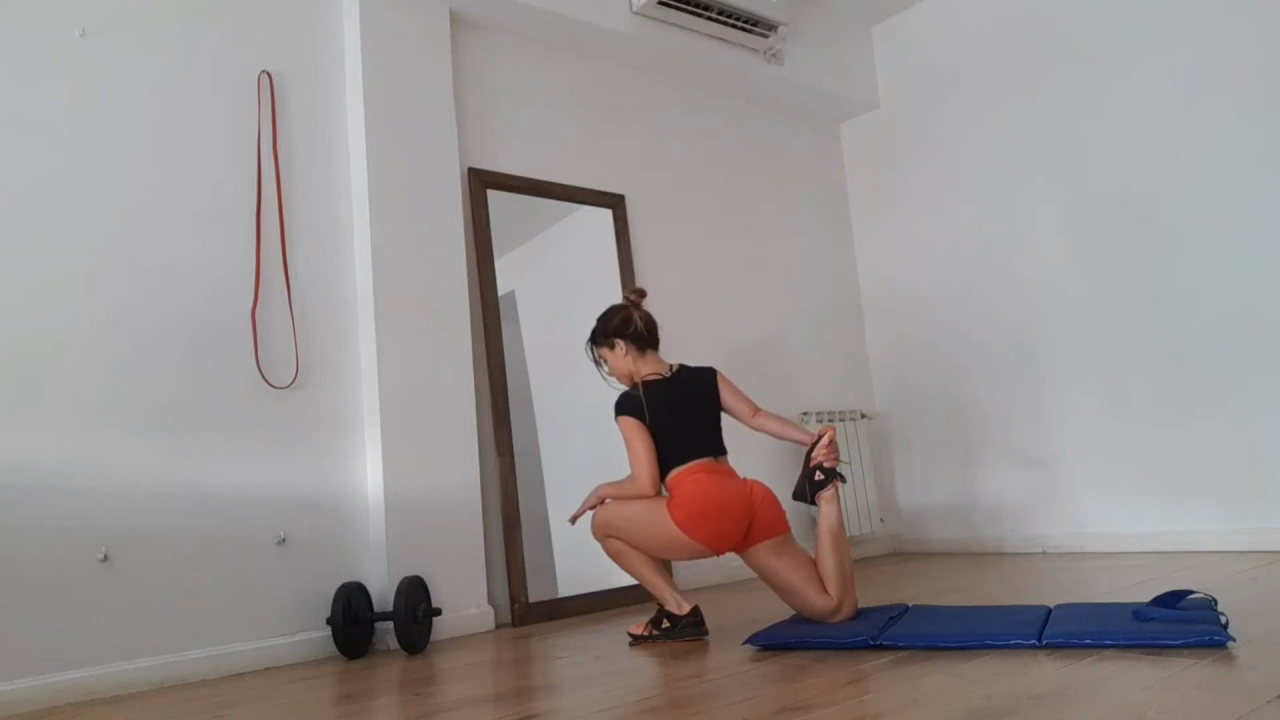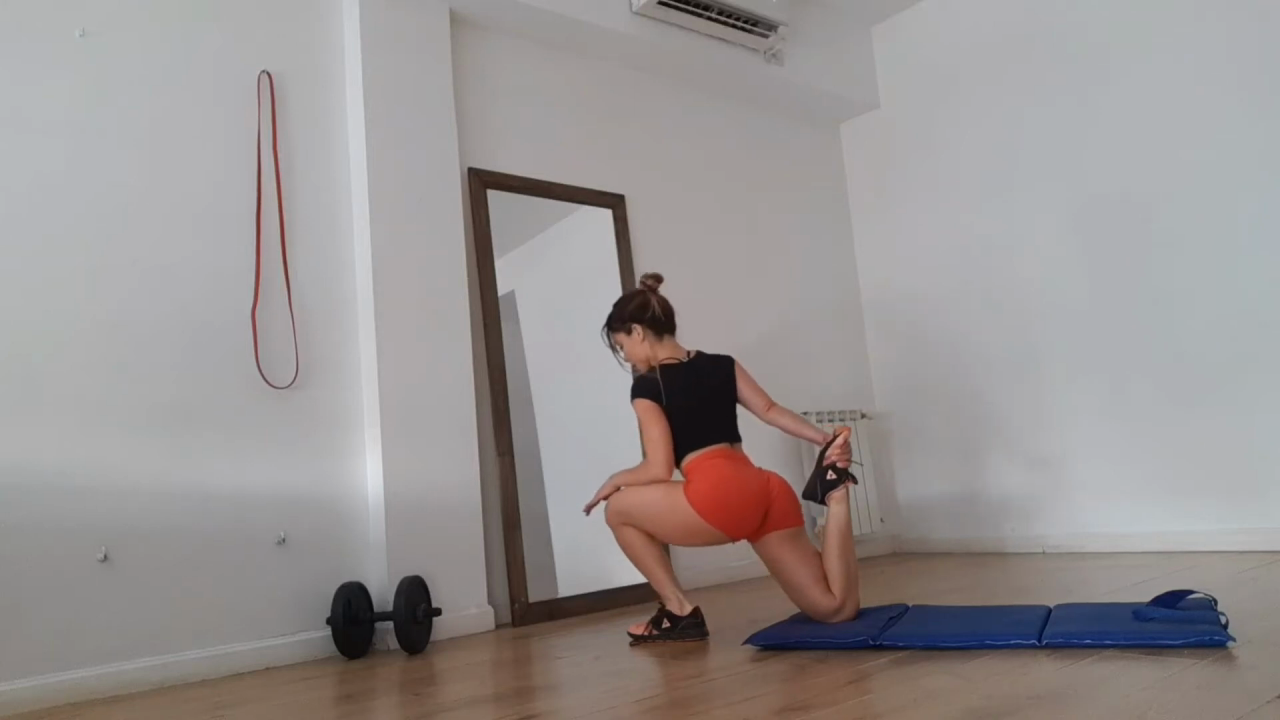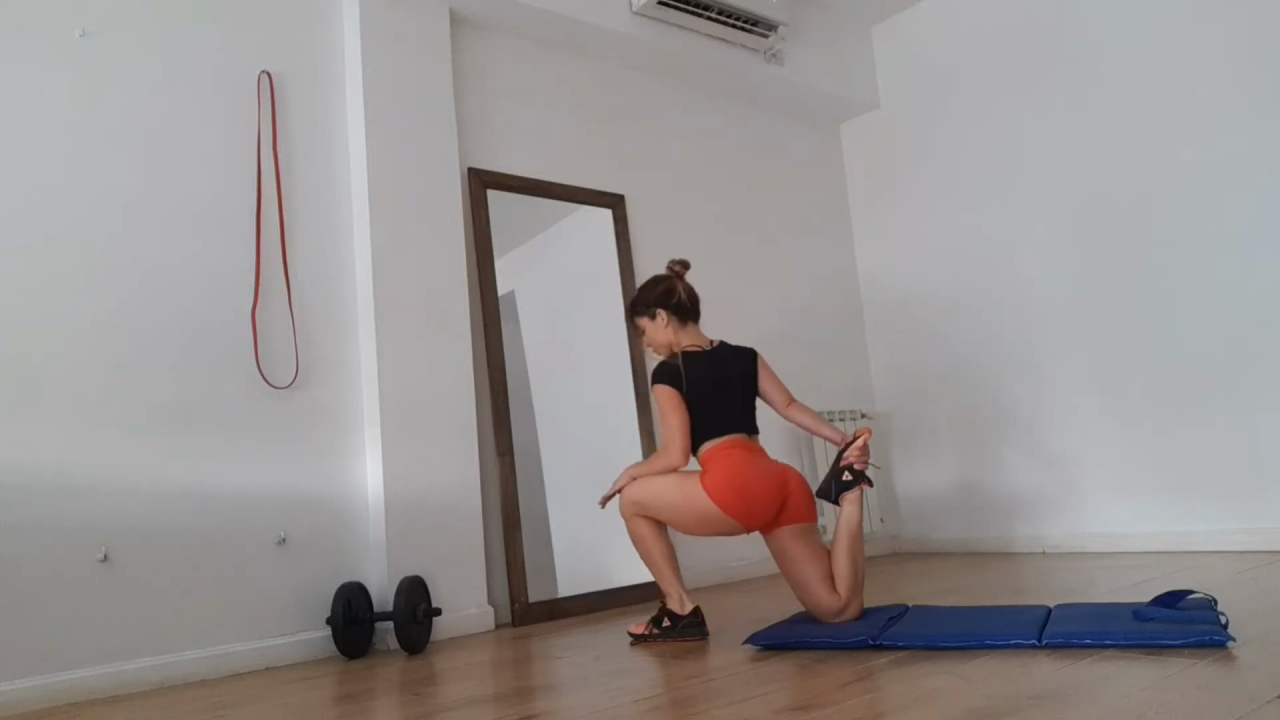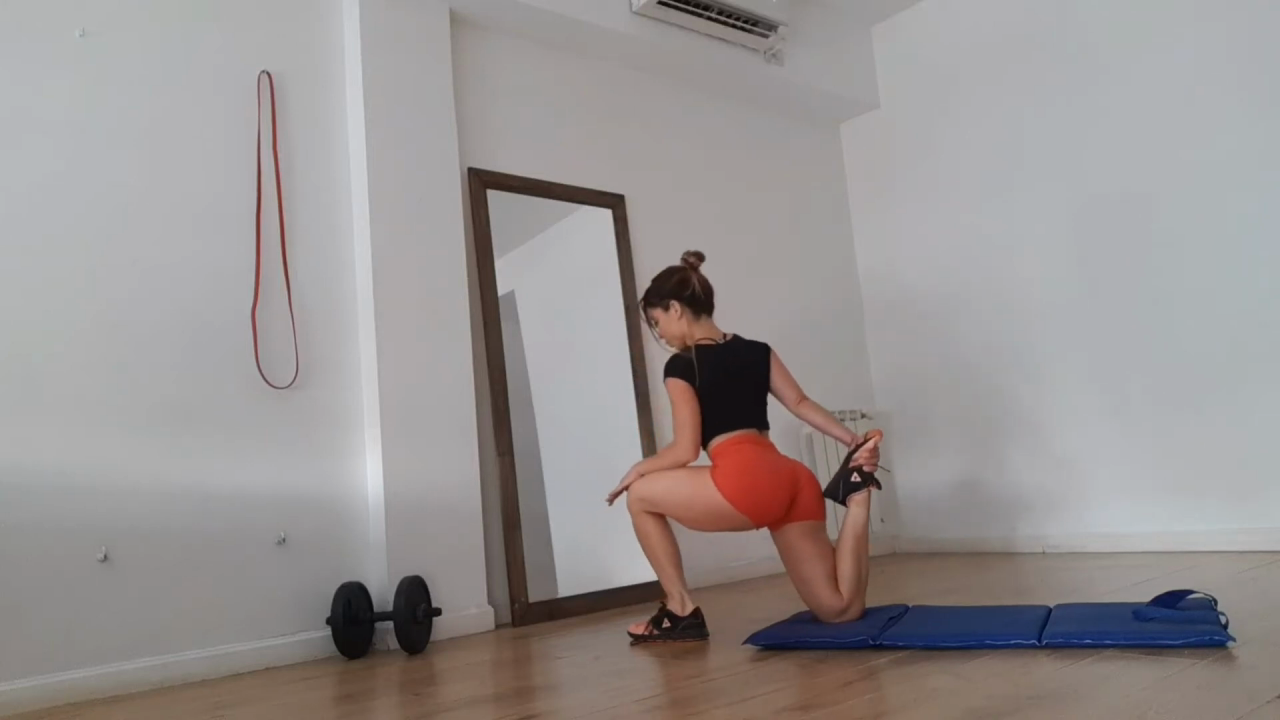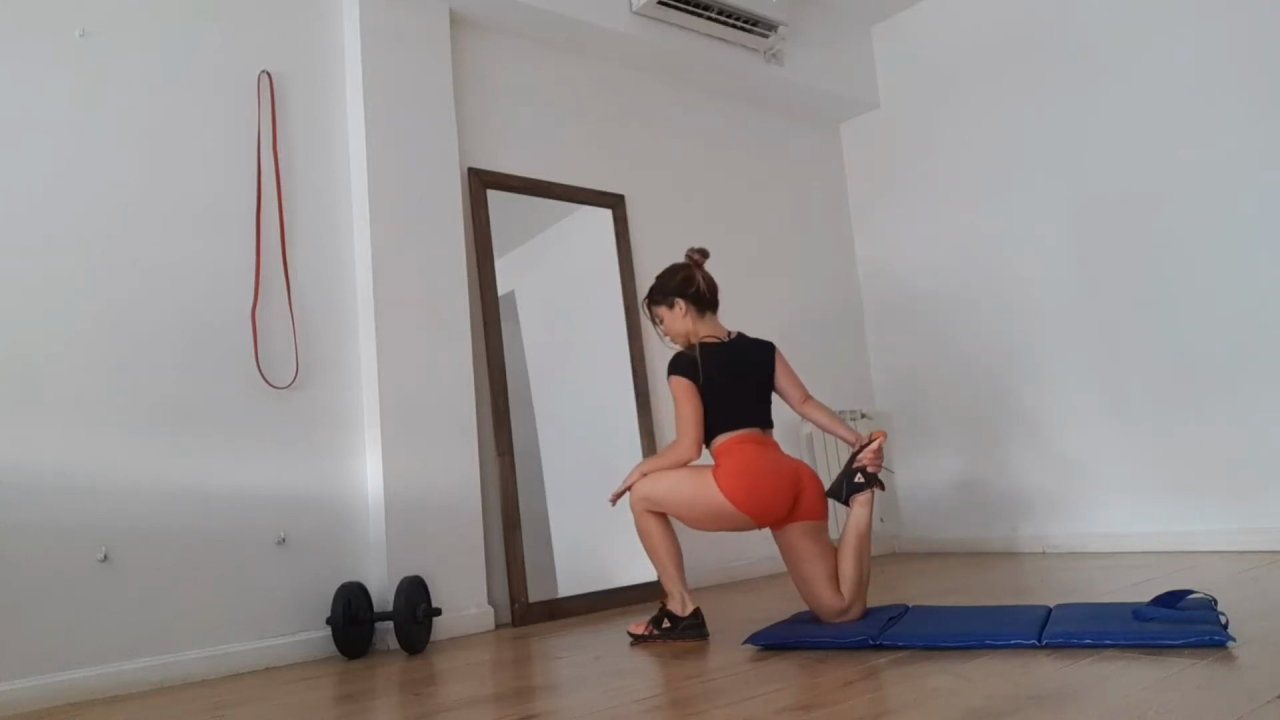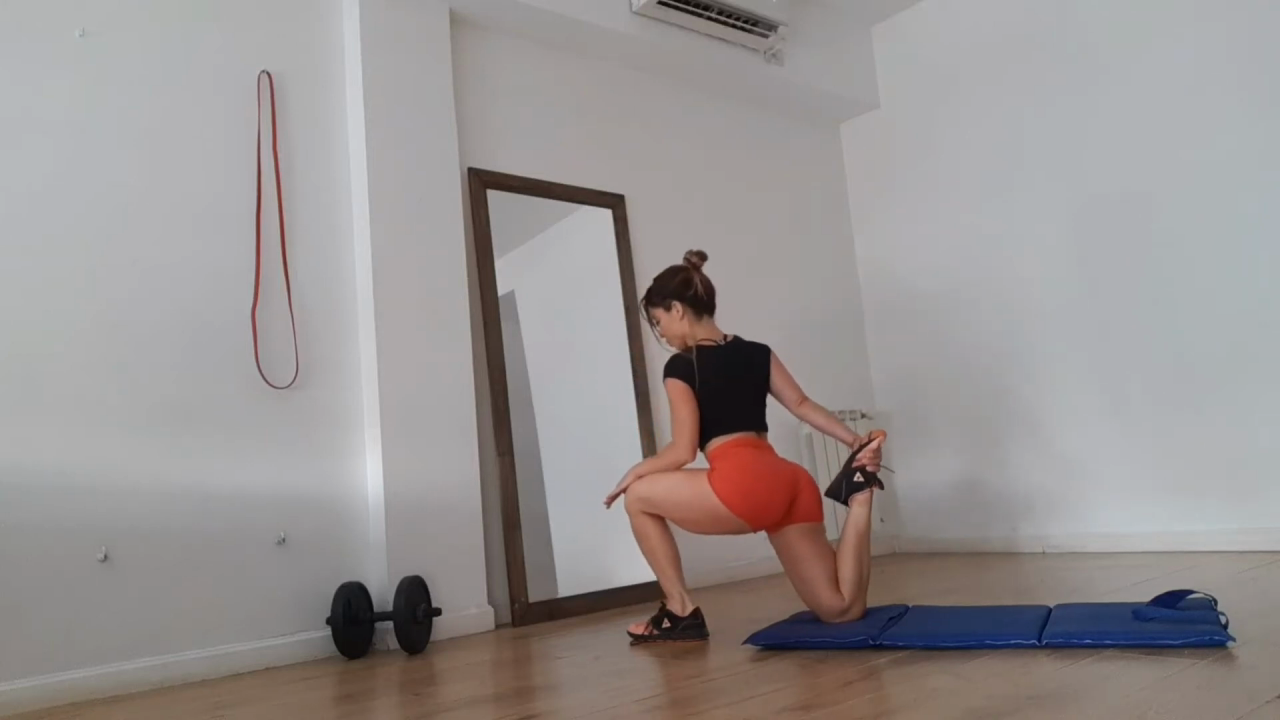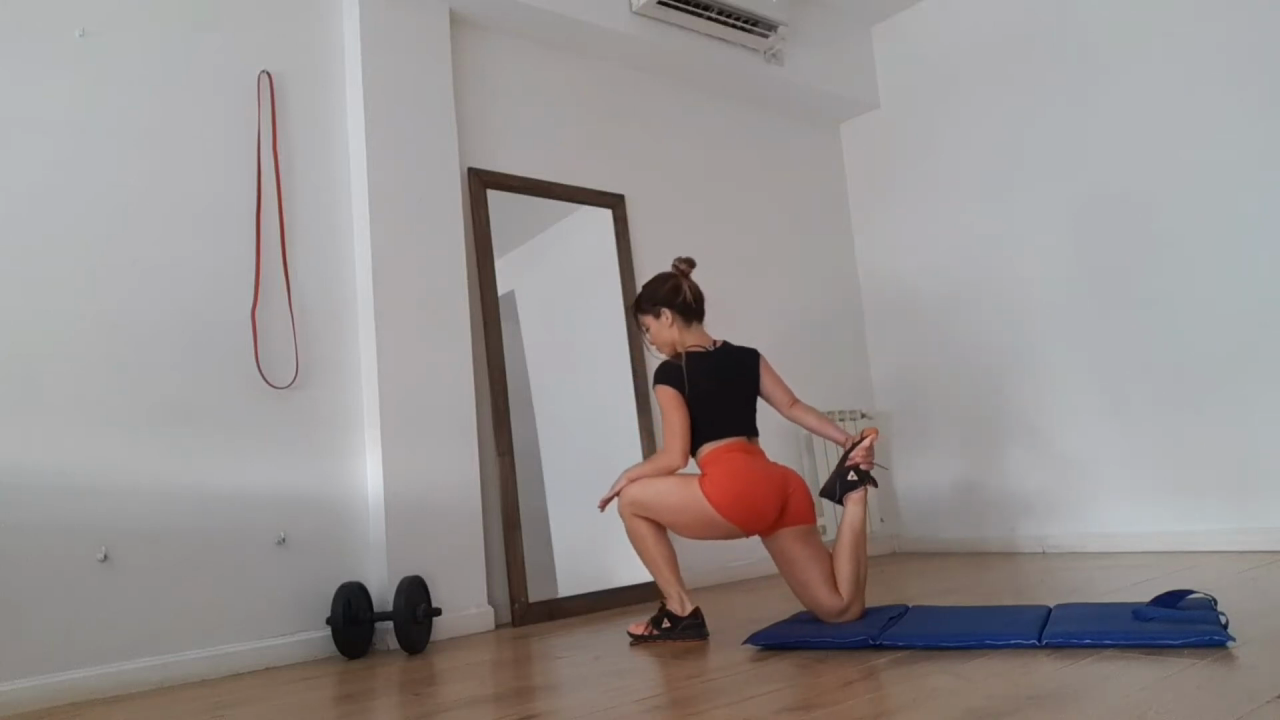
dt=0.4s
person 1, frame 1
left shoulder: (631, 403)
right shoulder: (705, 377)
left elbow: (646, 485)
right elbow: (755, 416)
left wrist: (601, 491)
right wrist: (814, 441)
left hip: (704, 510)
right hip: (754, 502)
left knee: (604, 521)
right knee: (835, 607)
left ankle: (678, 612)
person 1, frame 2
left shoulder: (647, 387)
right shoulder: (722, 365)
left elbow: (659, 470)
right elbow: (770, 410)
left wrist: (615, 480)
right wrist: (827, 441)
left hip: (720, 495)
right hip: (770, 492)
left knee: (618, 508)
right knee: (837, 607)
left ankle: (680, 612)
person 1, frame 3
left shoulder: (668, 374)
right shoulder: (744, 356)
left elbow: (675, 457)
right elbow: (790, 406)
left wrist: (631, 472)
right wrist: (845, 441)
left hip: (736, 487)
right hip: (785, 485)
left knee: (632, 500)
right knee: (839, 607)
left ankle: (681, 611)
person 1, frame 4
left shoulder: (681, 366)
right shoulder: (757, 351)
left elbow: (686, 450)
right elbow: (801, 403)
left wrist: (639, 468)
right wrist: (854, 441)
left hip: (747, 480)
right hip: (794, 481)
left knee: (640, 496)
right knee: (841, 608)
left ankle: (682, 612)
person 1, frame 5
left shoulder: (685, 364)
right shoulder: (762, 349)
left elbow: (688, 449)
right elbow: (805, 403)
left wrist: (641, 469)
right wrist: (858, 442)
left hip: (750, 482)
right hip: (797, 481)
left knee: (643, 495)
right knee: (842, 608)
left ankle: (681, 612)
person 1, frame 6
left shoulder: (681, 367)
right shoulder: (757, 352)
left elbow: (683, 451)
right elbow: (802, 405)
left wrist: (636, 471)
right wrist: (856, 442)
left hip: (745, 485)
right hip: (792, 484)
left knee: (638, 497)
right knee: (842, 608)
left ankle: (681, 613)
person 1, frame 7
left shoulder: (670, 373)
right shoulder: (746, 357)
left elbow: (674, 457)
right elbow: (793, 407)
left wrist: (628, 475)
right wrist: (848, 441)
left hip: (736, 490)
right hip: (782, 488)
left knee: (631, 500)
right knee: (840, 608)
left ankle: (680, 612)
